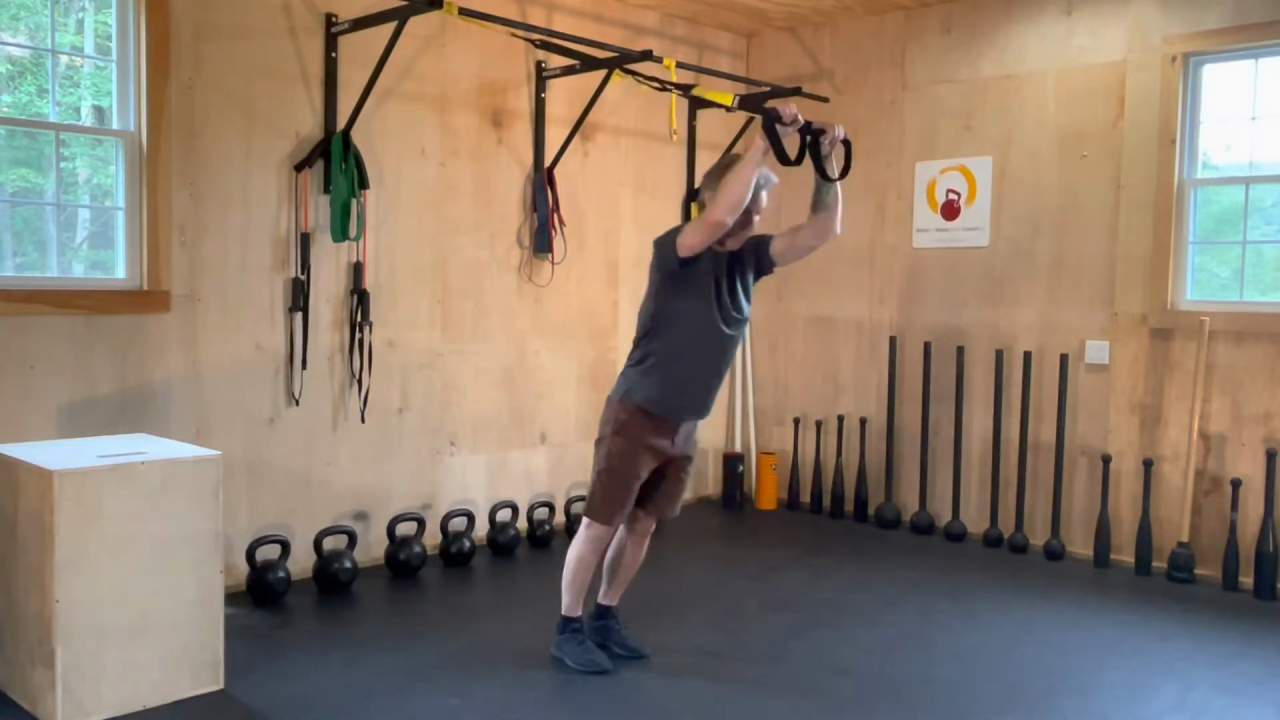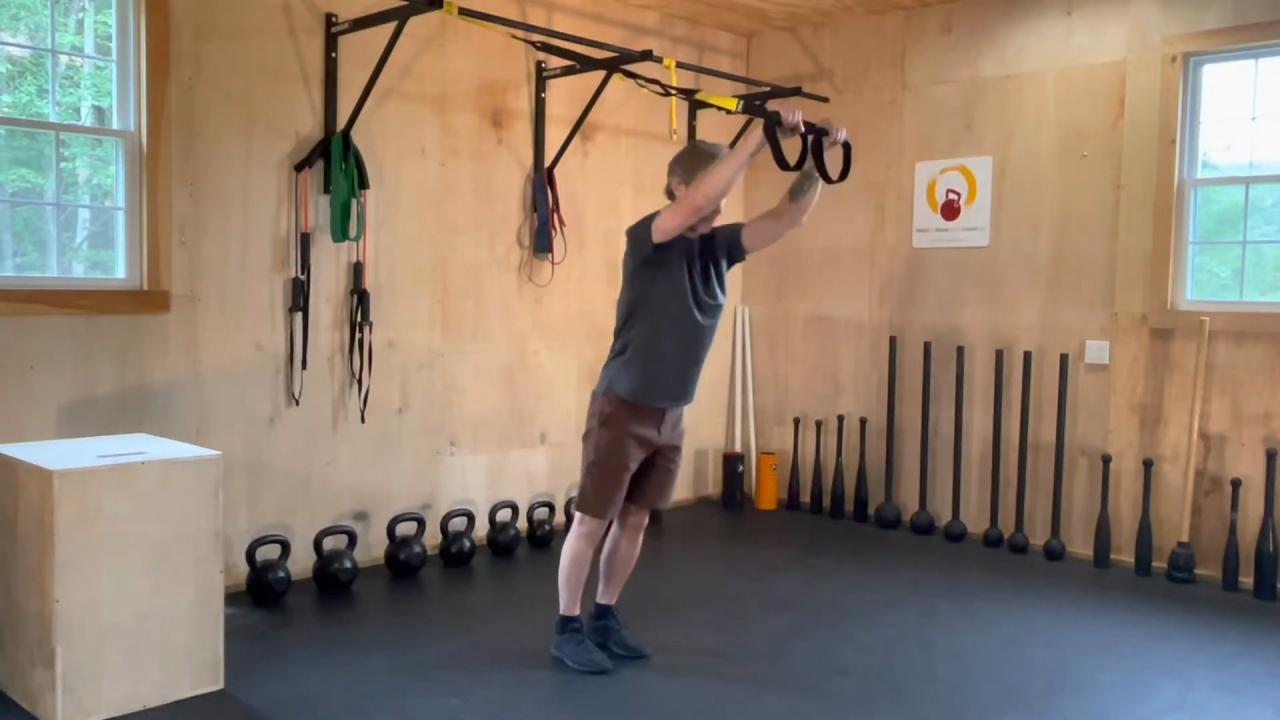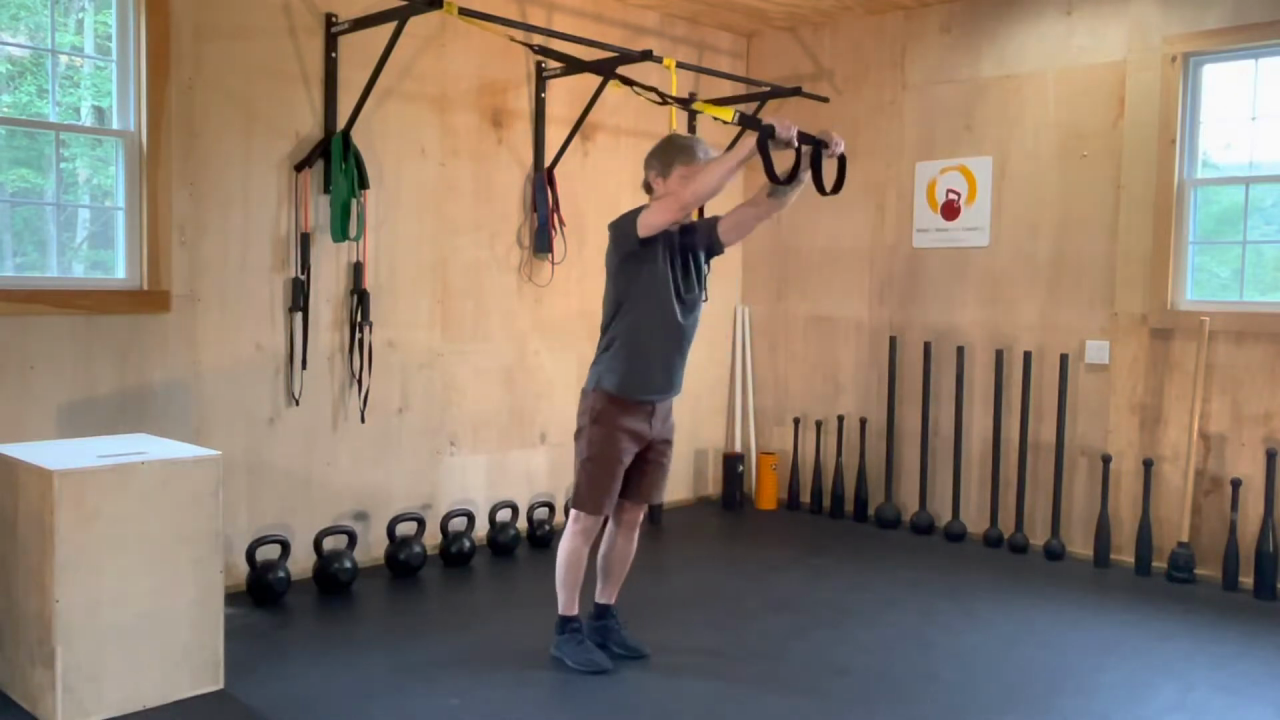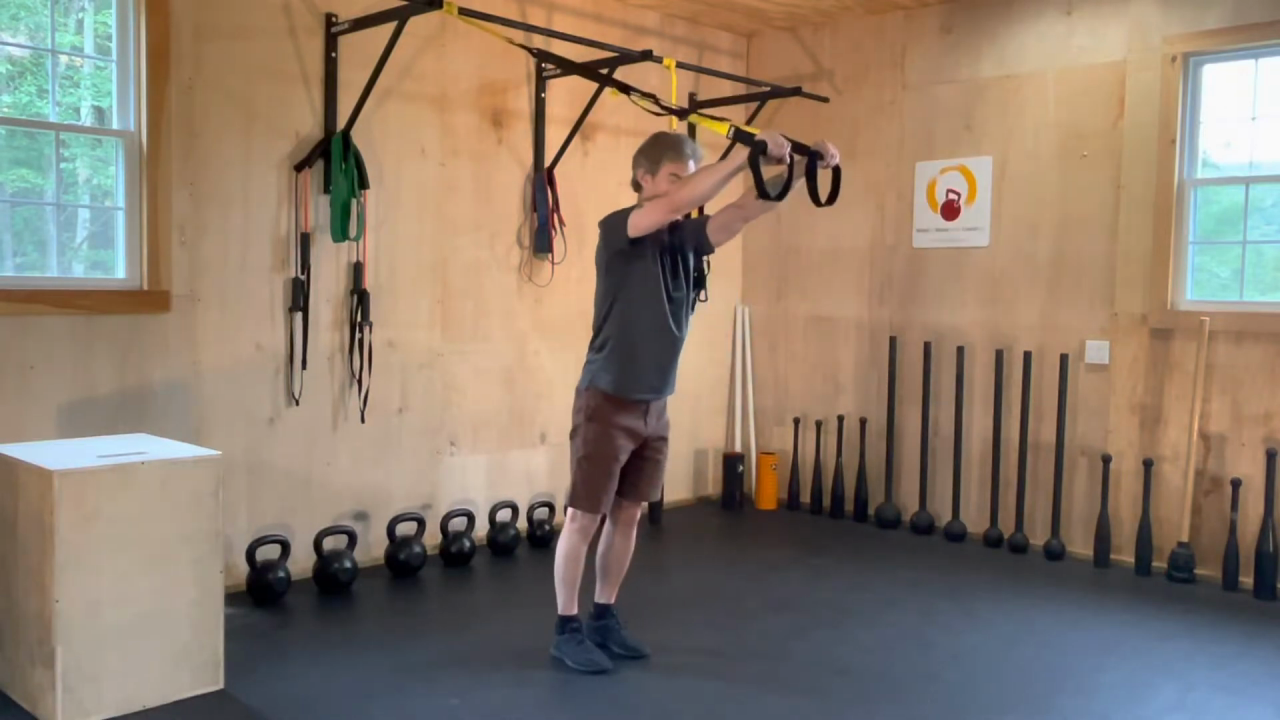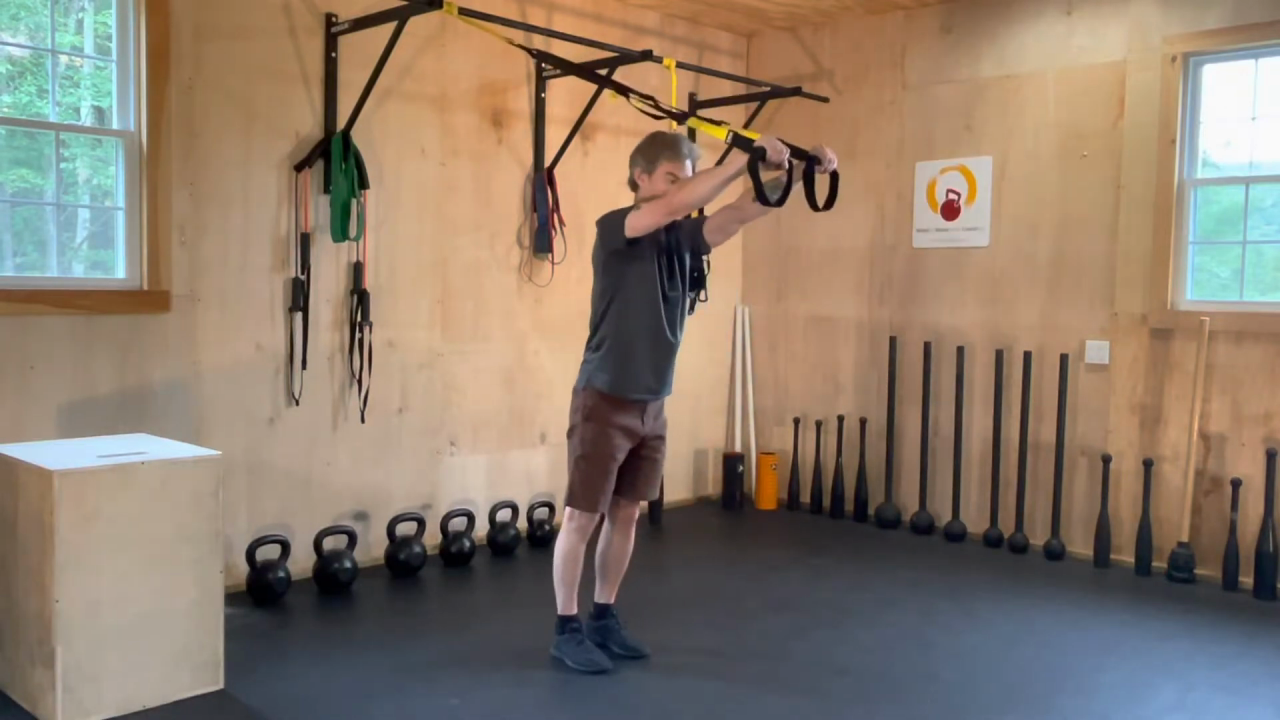
dt=0.2s
person 1, frame 1
left shoulder: (747, 259)
right shoulder: (675, 252)
left elbow: (822, 229)
right elbow: (716, 216)
left wrist: (825, 161)
right wrist: (762, 142)
left hip: (684, 425)
right hip: (636, 418)
left knee: (641, 526)
right knee: (599, 527)
left ankle: (604, 620)
right ankle: (567, 630)
person 1, frame 2
left shoulder: (718, 246)
right shoulder: (646, 240)
left elbow: (788, 215)
right elbow: (697, 202)
left wrist: (816, 158)
right wrist: (758, 137)
left hip: (669, 415)
right hip: (621, 409)
left knee: (635, 521)
right knee: (592, 522)
left ankle: (604, 619)
right ankle: (567, 630)
person 1, frame 3
left shoulder: (696, 239)
right shoulder: (628, 232)
left elbow: (762, 207)
right elbow: (684, 201)
left wrist: (807, 161)
right wrist: (753, 143)
left hip: (659, 408)
right hip: (612, 404)
left knee: (629, 517)
right knee: (586, 520)
left ankle: (603, 620)
right ankle: (566, 630)
person 1, frame 4
left shoulder: (685, 237)
right shoulder: (618, 231)
left elbow: (748, 209)
right elbow: (675, 203)
left wrist: (799, 170)
right wrist: (747, 153)
left hip: (654, 406)
right hip: (606, 403)
left knee: (626, 516)
right knee: (584, 518)
left ankle: (603, 619)
right ankle: (567, 630)
person 1, frame 5
left shoulder: (682, 237)
right shoulder: (615, 230)
left elbow: (745, 210)
right elbow: (673, 204)
left wrist: (796, 173)
right wrist: (746, 158)
left hip: (651, 405)
right hip: (603, 402)
left knee: (625, 515)
right knee: (582, 518)
left ankle: (603, 619)
right ankle: (567, 629)
